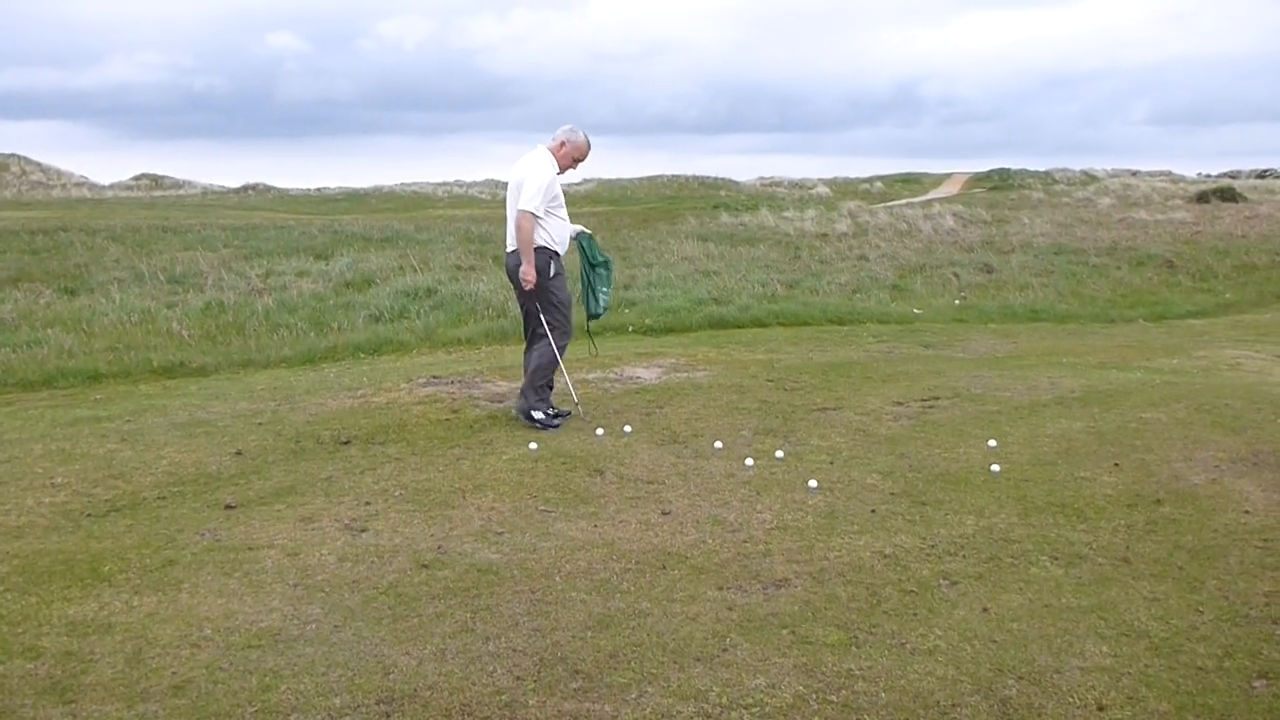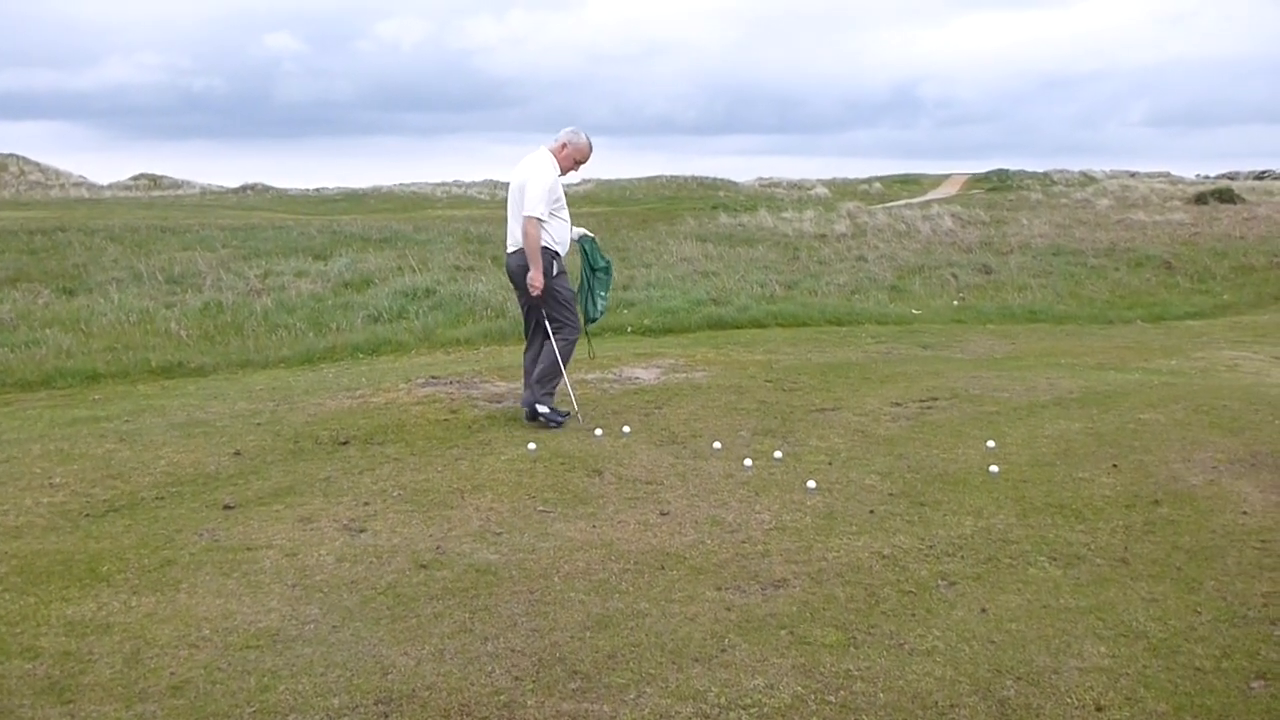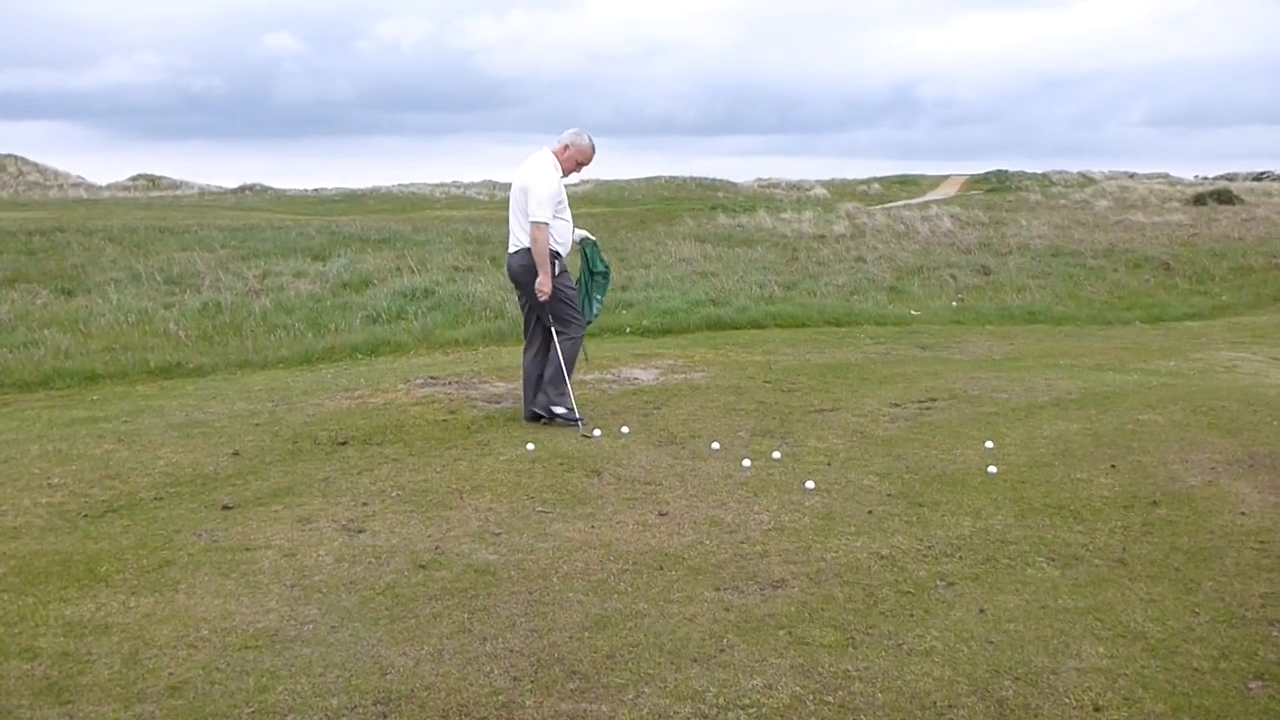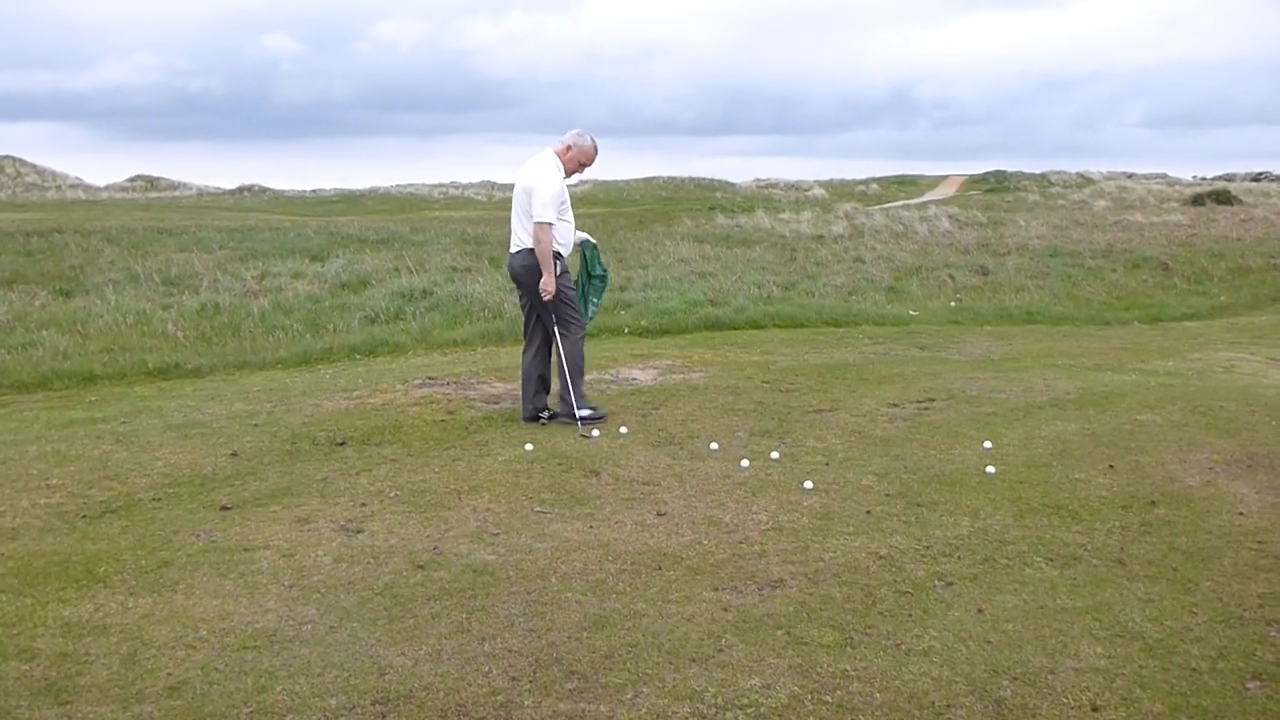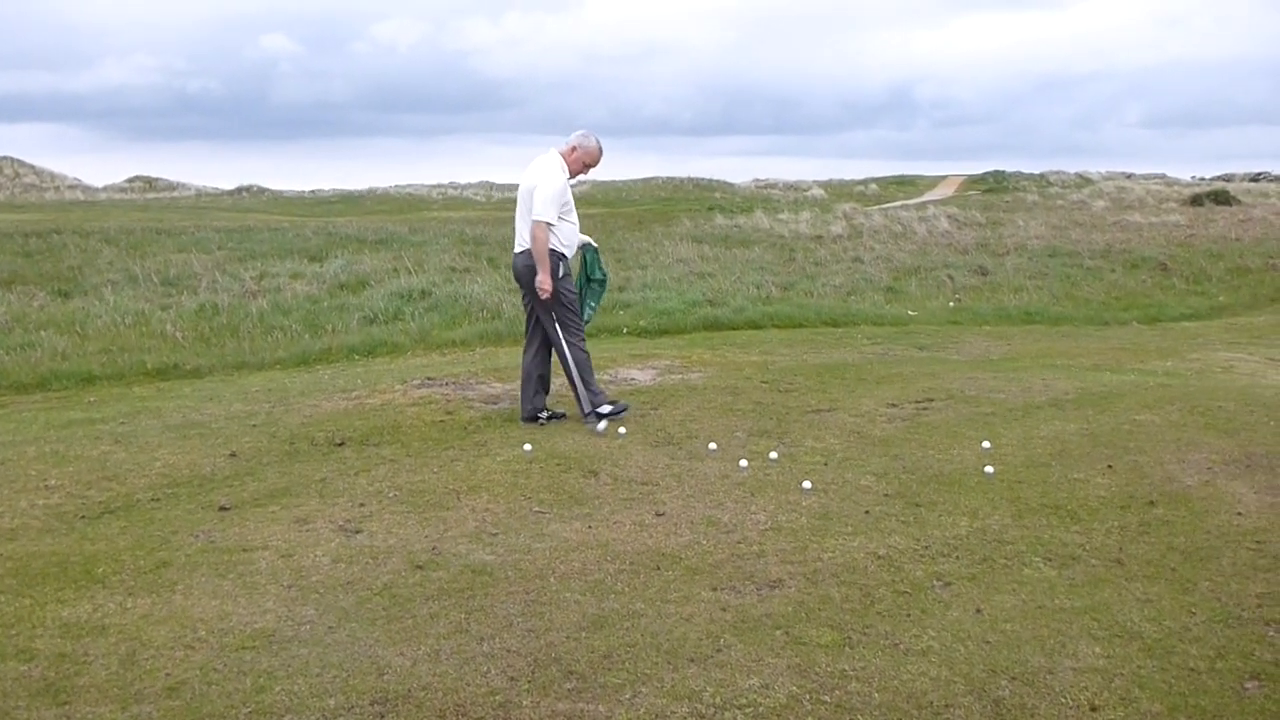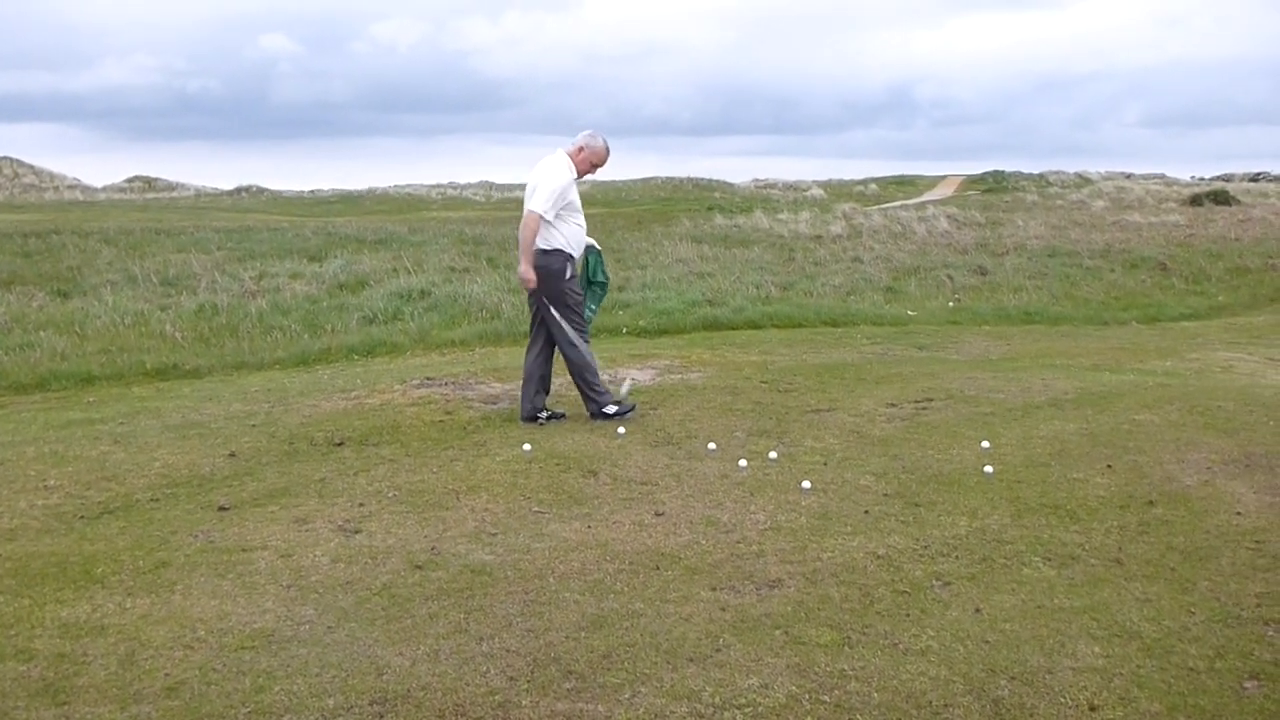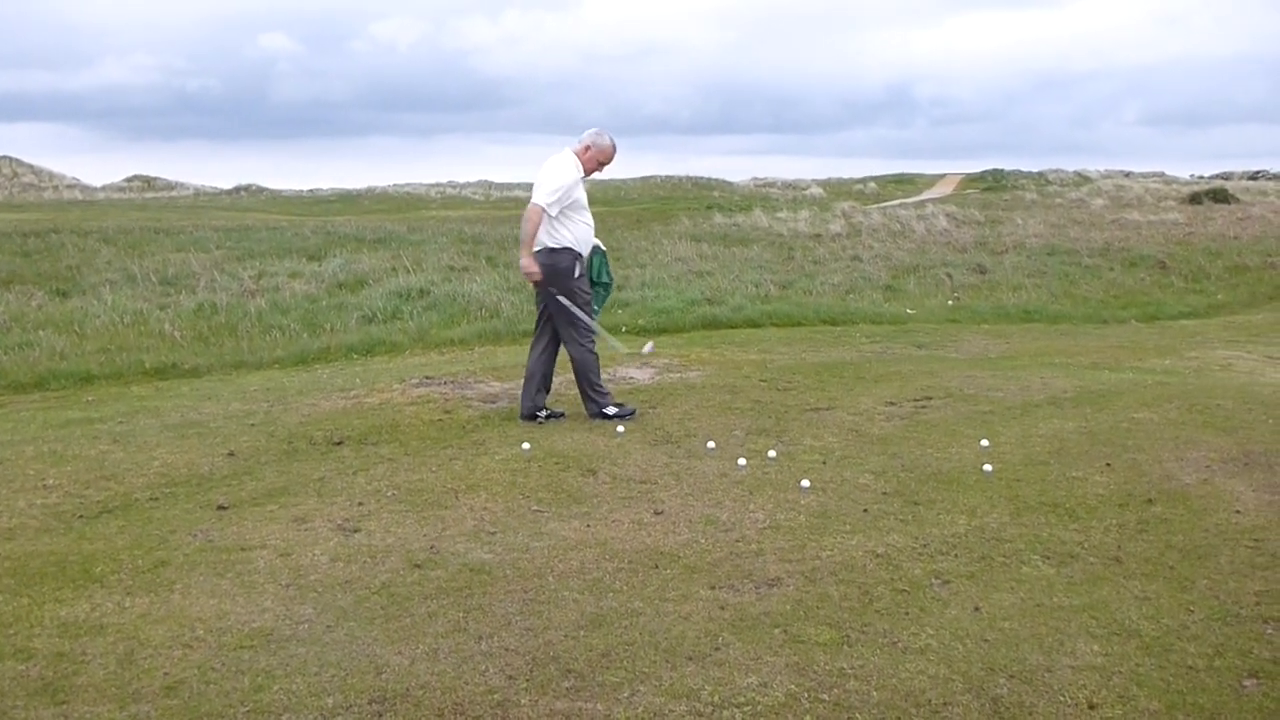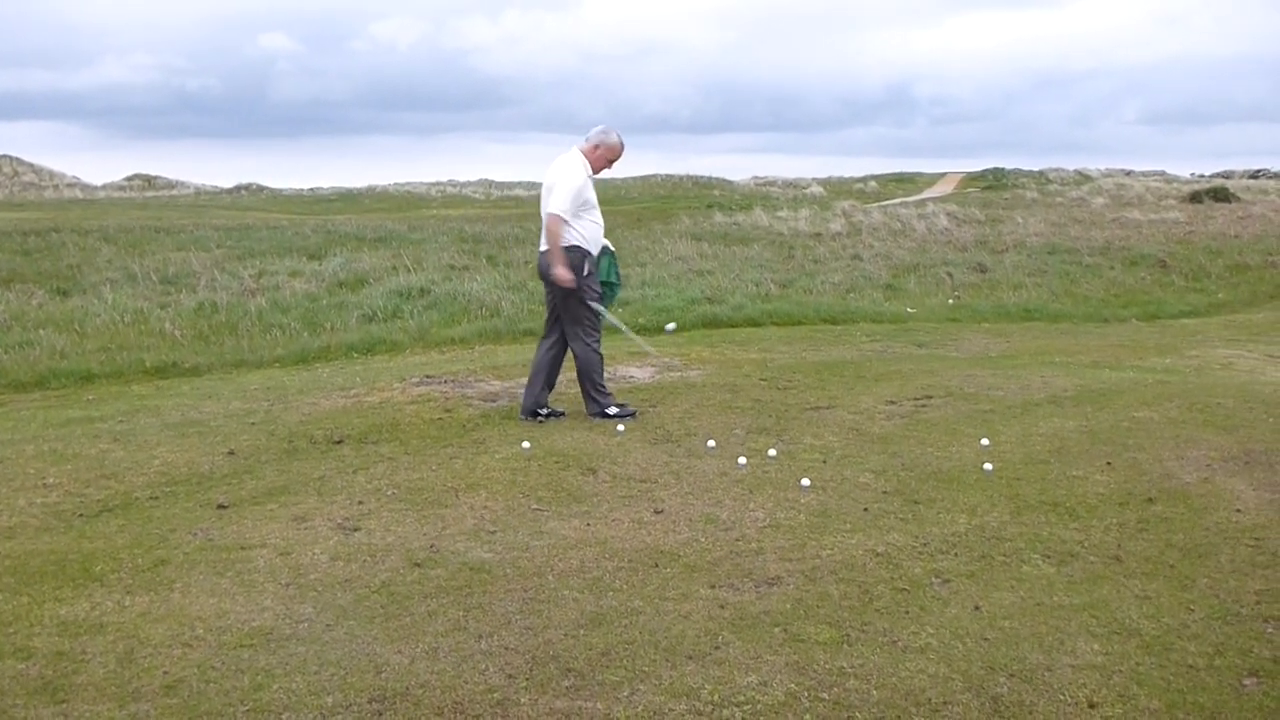
dt=0.1s
person 1, frame 1
left shoulder: (534, 163)
right shoulder: (541, 170)
right elbow: (525, 219)
left wrist: (566, 229)
right wrist: (528, 265)
left hip: (531, 261)
right hip: (538, 262)
left knee: (540, 336)
right knee: (555, 333)
left ankle: (537, 405)
right ankle: (532, 403)
person 1, frame 2
left shoulder: (536, 165)
right shoulder: (544, 172)
right elbow: (530, 224)
left wrist: (568, 231)
right wrist: (535, 270)
left hip: (524, 260)
right hip: (540, 262)
left knee: (540, 336)
right knee: (565, 329)
left ankle: (537, 402)
right ankle: (538, 397)
person 1, frame 3
left shoulder: (536, 166)
right shoulder: (546, 175)
right elbow: (538, 230)
left wrist: (570, 233)
right wrist: (545, 276)
left hip: (522, 260)
right hip: (539, 264)
left knee: (539, 336)
right knee: (570, 328)
left ankle: (536, 406)
right ankle: (553, 400)
person 1, frame 4
left shoulder: (539, 166)
right shoulder: (549, 176)
right elbow: (542, 230)
left wrist: (570, 234)
right wrist: (549, 275)
left hip: (524, 261)
right hip: (539, 263)
left knee: (538, 337)
right knee: (571, 330)
left ankle: (534, 407)
right ankle: (574, 404)
person 1, frame 5
left shoulder: (547, 167)
right shoulder: (553, 175)
right elbow: (539, 227)
left wrist: (575, 238)
right wrist: (543, 273)
left hip: (535, 264)
right hip: (546, 264)
left knee: (539, 338)
right knee: (569, 335)
left ankle: (533, 408)
right ankle: (593, 403)
person 1, frame 6
left shoulder: (555, 168)
right shoulder: (559, 175)
right elbow: (531, 218)
left wrist: (579, 239)
right wrist: (525, 263)
left hip: (544, 263)
right hip: (553, 264)
left knee: (543, 338)
right knee: (573, 337)
left ankle: (533, 407)
right ankle: (599, 402)
person 1, frame 7
left shoulder: (564, 168)
right shoulder: (565, 173)
right elbow: (534, 211)
left wrist: (588, 240)
right wrist: (526, 256)
left hip: (556, 263)
right hip: (563, 263)
left knee: (546, 336)
right knee: (579, 336)
left ankle: (533, 406)
right ankle: (598, 404)
person 1, frame 8
left shoulder: (571, 167)
right shoulder: (573, 173)
right elbow: (553, 220)
left wrist: (595, 240)
right wrist: (559, 265)
left hip: (565, 261)
right hip: (573, 262)
left knee: (556, 335)
right knee: (585, 335)
left ankle: (535, 403)
right ankle: (600, 404)
